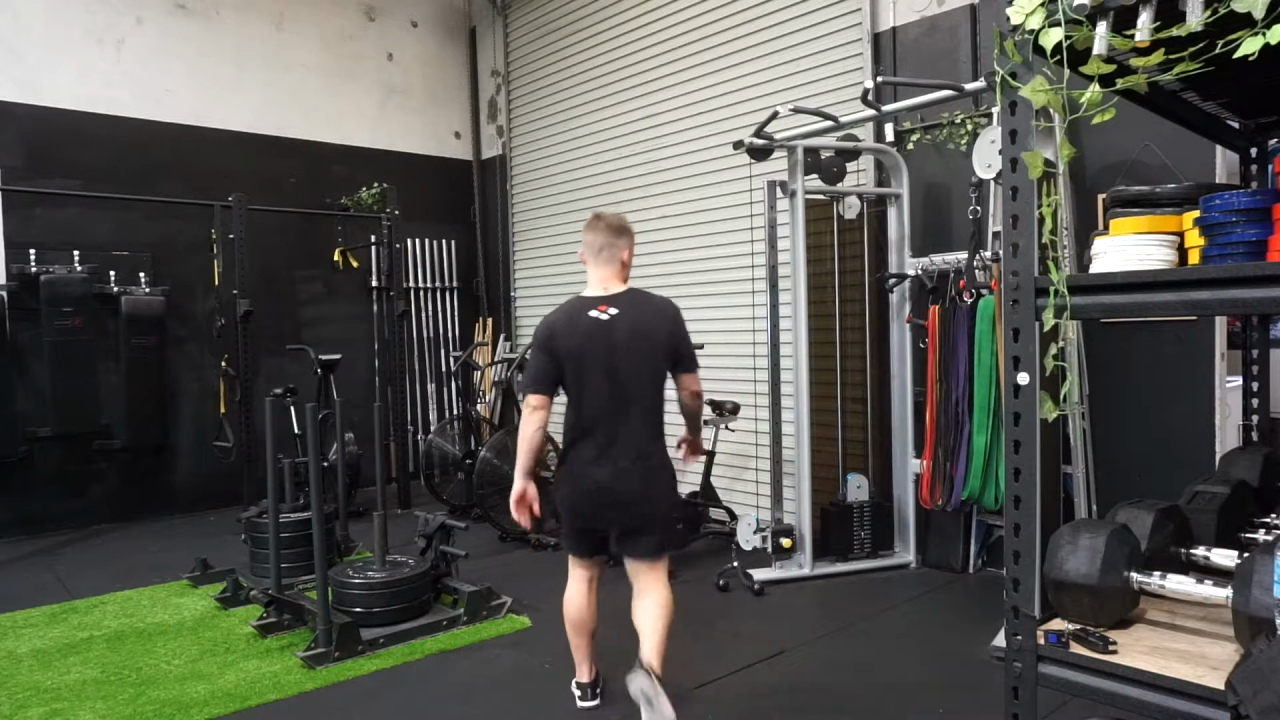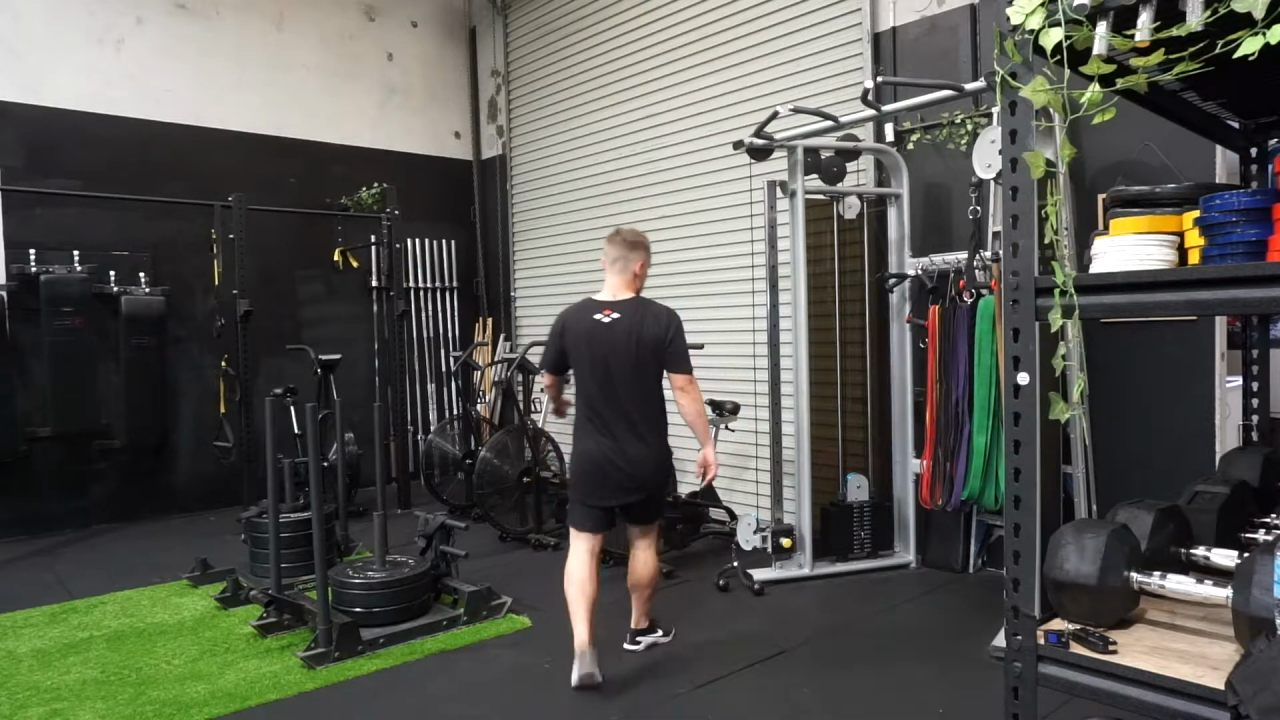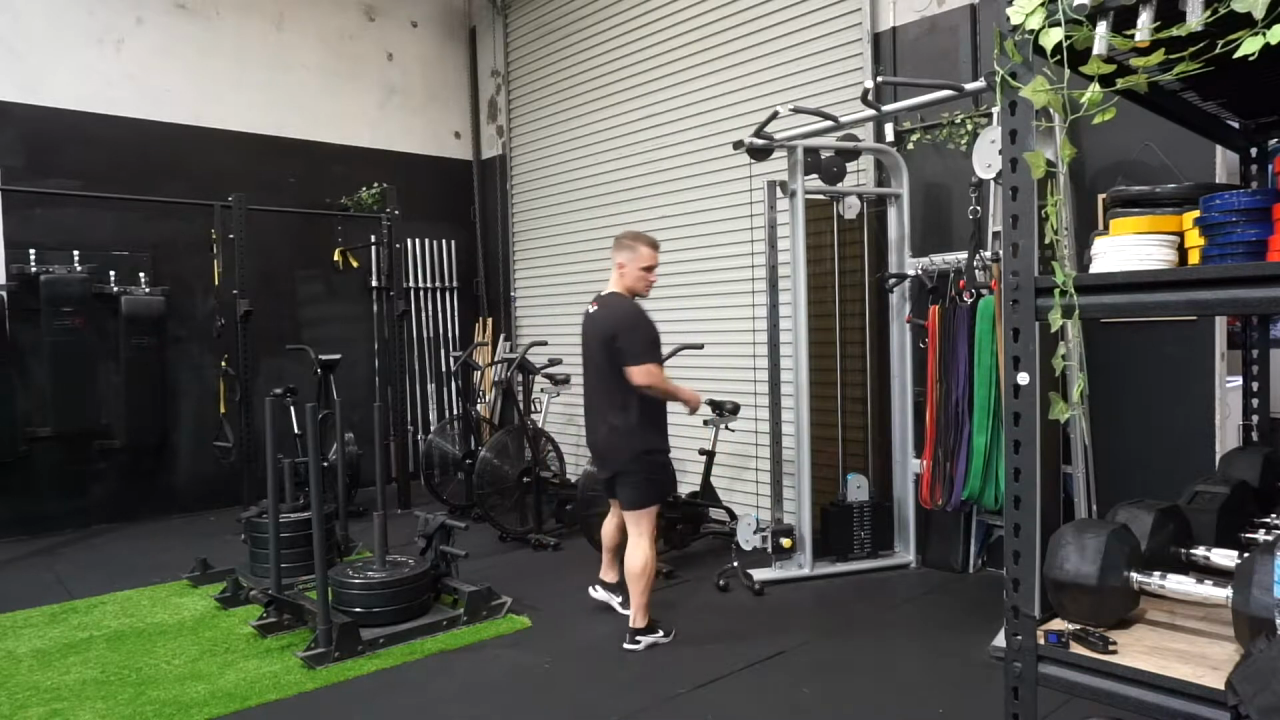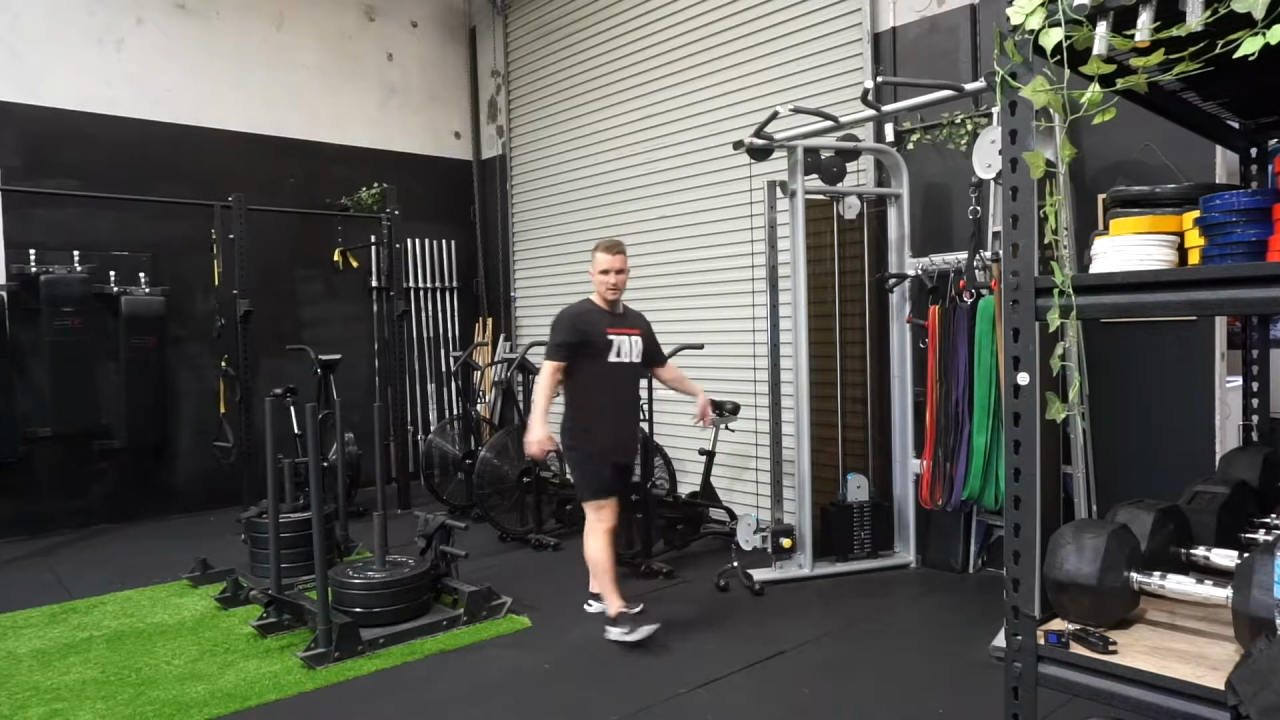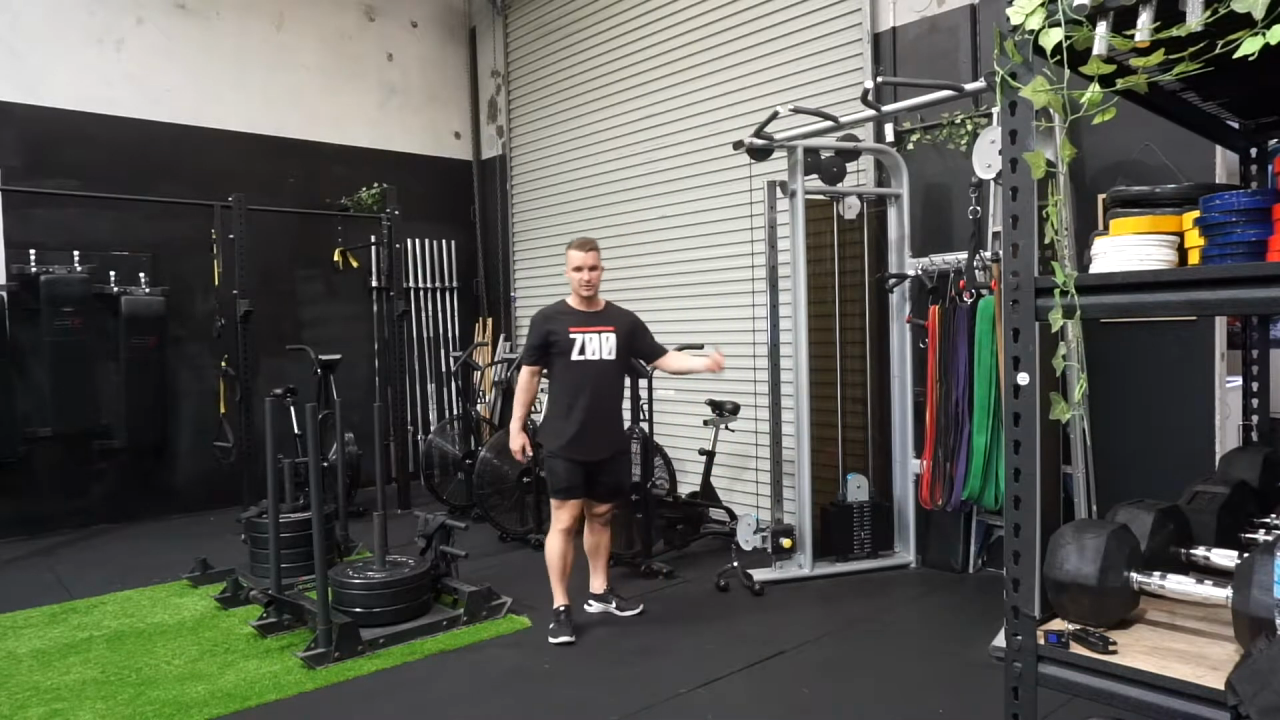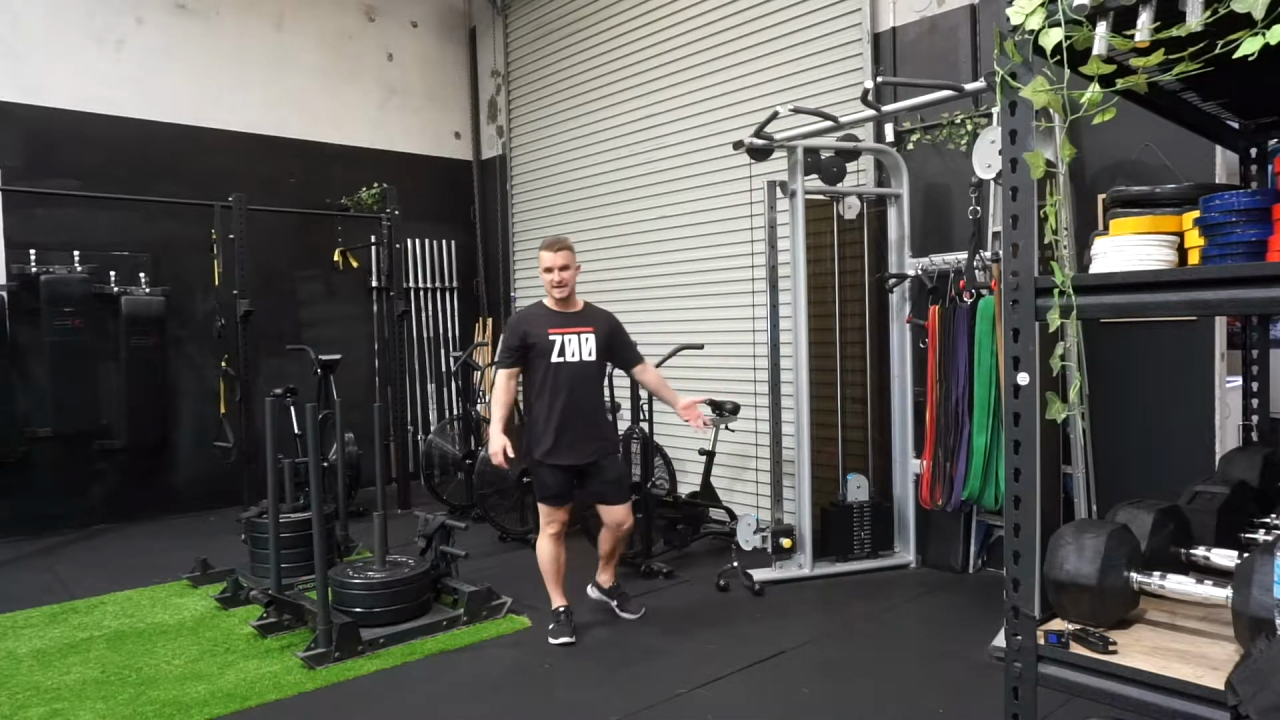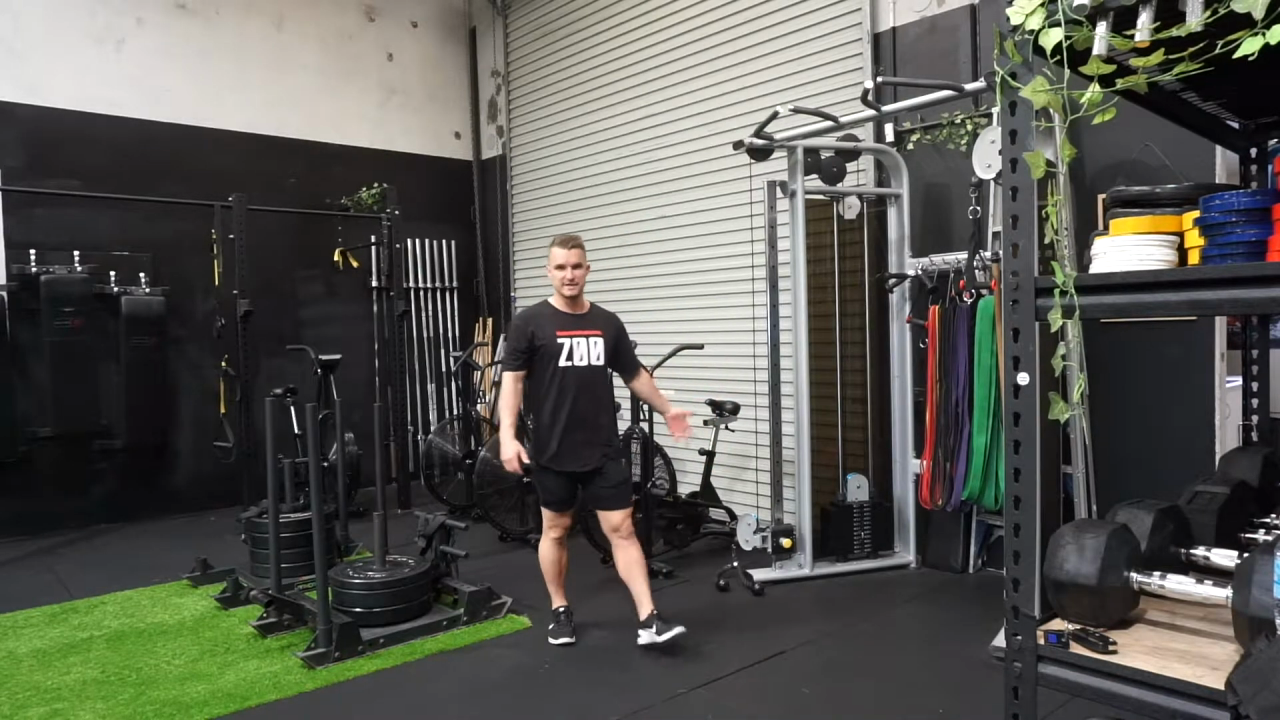
dt=0.4s
person 1, frame 1
left shoulder: (556, 325)
right shoulder: (663, 314)
left elbow: (535, 408)
right elbow: (691, 389)
left wrist: (522, 477)
right wrist: (693, 431)
left hip: (581, 479)
right hip: (646, 477)
left knee: (583, 576)
right knee: (651, 579)
right ankle: (648, 667)
person 1, frame 2
left shoulder: (569, 320)
right shoulder: (661, 320)
left elbow: (550, 381)
right elbow: (685, 388)
left wrist: (558, 405)
right wrist: (707, 444)
left hip: (591, 459)
right hip: (647, 459)
left knee: (583, 550)
right knee: (643, 541)
left ankle: (583, 650)
right ankle: (640, 627)
person 1, frame 3
left shoulder: (595, 309)
right shoulder: (629, 314)
right elbow: (644, 376)
right wrist: (685, 397)
left hip: (603, 434)
right hip: (634, 438)
left knee: (621, 508)
right knee: (642, 530)
left ankle: (607, 580)
right ankle: (640, 626)
person 1, frame 4
left shoulder: (637, 321)
right shoulder: (575, 317)
left elbow: (660, 367)
right elbow: (550, 371)
left wrist: (697, 393)
right wrist: (539, 422)
left hip: (620, 440)
right hip: (590, 442)
left knee: (600, 514)
right knee: (603, 522)
left ankle: (598, 593)
right ankle: (617, 614)
person 1, frame 5
left shoulder: (625, 320)
right shoulder: (548, 319)
left elbow: (662, 359)
right elbow: (529, 374)
left wrist: (702, 362)
right wrist: (517, 426)
left hip: (611, 442)
right hip: (565, 442)
left knee: (601, 516)
right knee: (564, 522)
left ankle: (600, 592)
right ankle: (560, 608)
person 1, frame 6
left shoulder: (603, 321)
right shoulder: (525, 322)
left elbow: (639, 367)
right elbow: (506, 377)
left wrist: (677, 401)
right wrist: (496, 430)
left hip: (600, 444)
right hip: (549, 447)
left knee: (620, 521)
right knee: (553, 525)
left ankle: (605, 583)
right ankle: (560, 609)
person 1, frame 7
left shoulder: (608, 323)
right shoulder: (530, 322)
left elbow: (634, 374)
right elbow: (512, 381)
left wrist: (666, 410)
right wrist: (507, 436)
left hip: (603, 450)
right hip: (553, 451)
left knee: (622, 530)
right knee: (555, 530)
left ankle: (648, 619)
right ankle: (560, 611)
